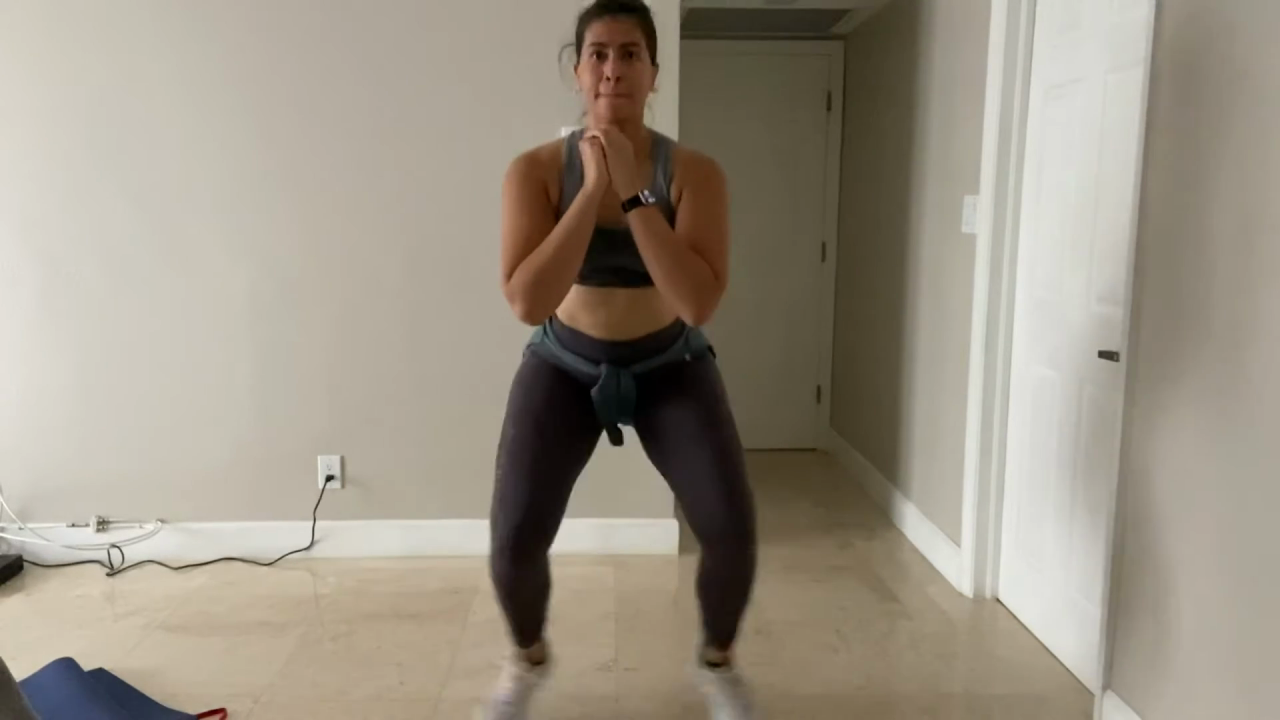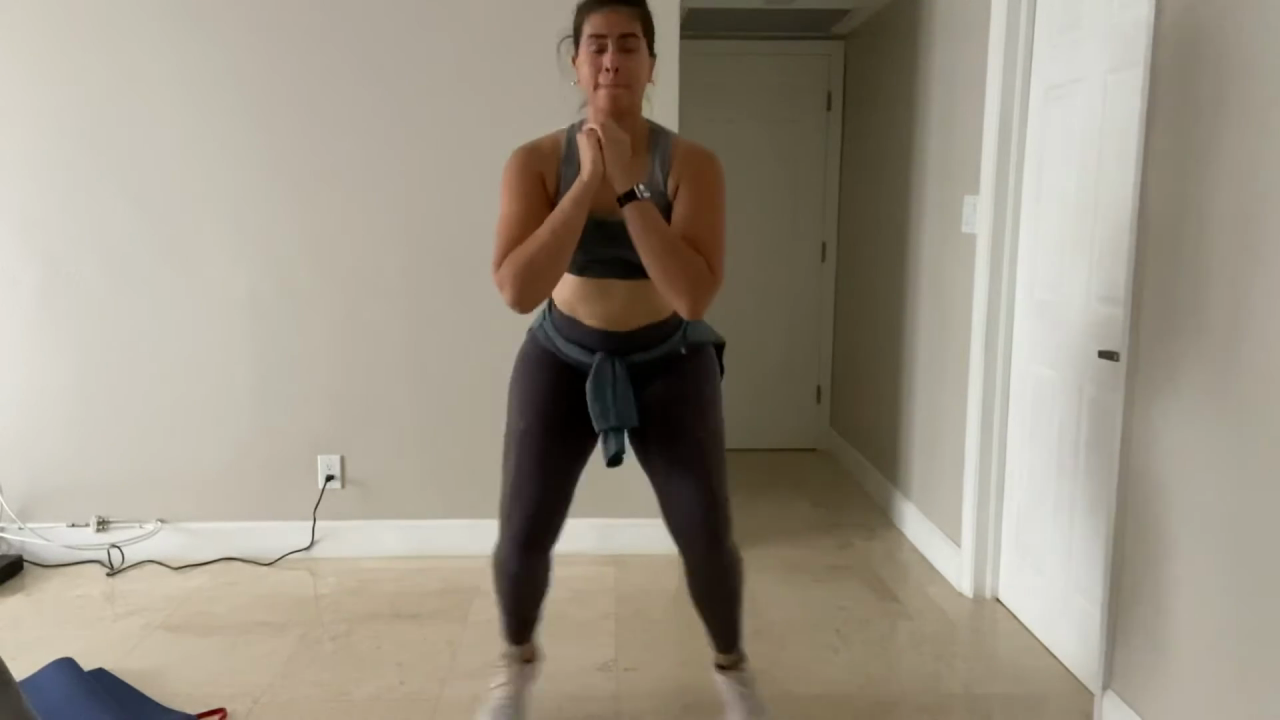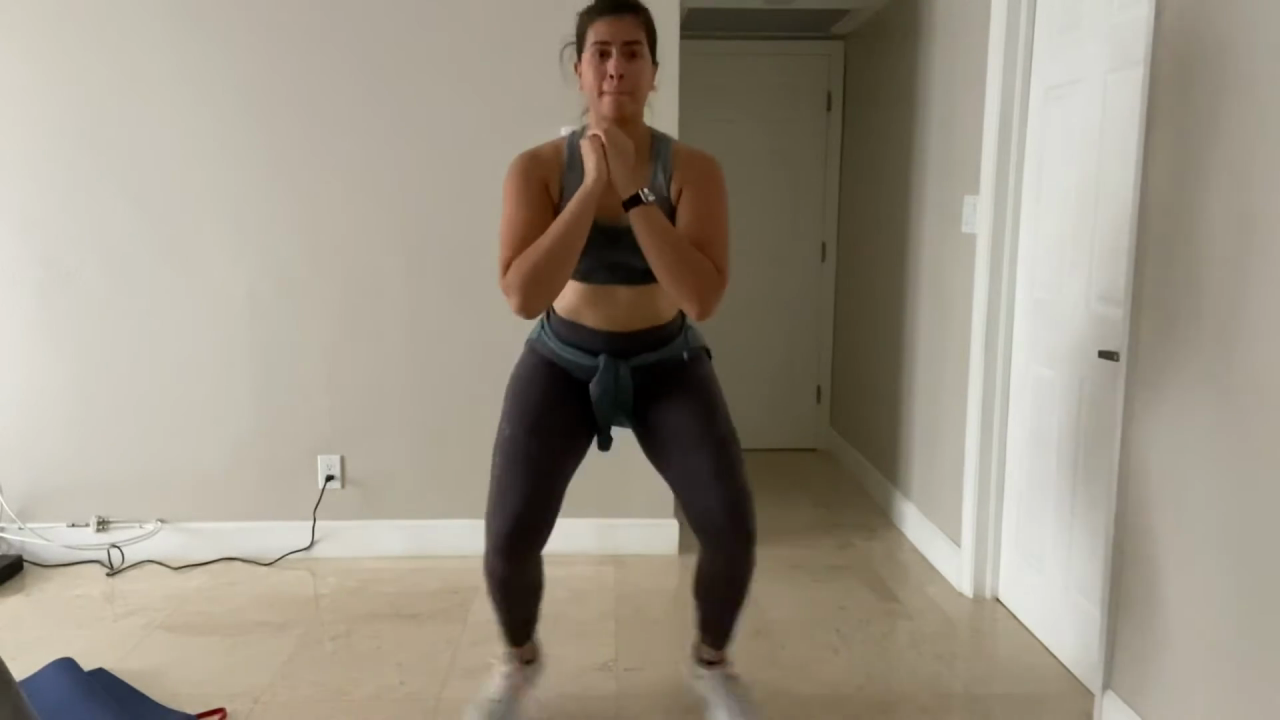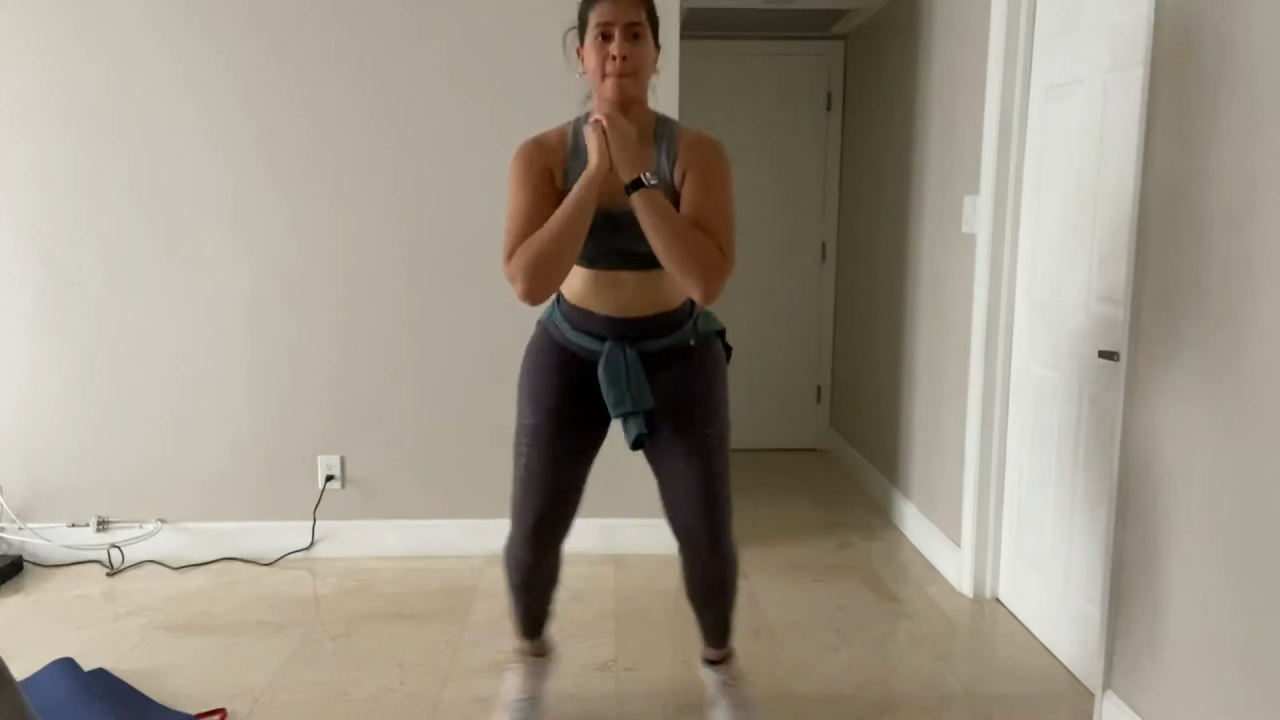
dt=0.4s
person 1, frame 1
left shoulder: (693, 172)
right shoulder: (534, 171)
left elbow: (700, 303)
right elbow: (527, 302)
left wrist: (633, 196)
right wrist: (591, 191)
left hip: (668, 370)
right hip: (565, 370)
left knee: (731, 528)
right knee: (517, 536)
left ankle: (717, 662)
right ankle: (527, 658)
person 1, frame 2
left shoulder: (690, 164)
right shoulder: (534, 162)
left elbow: (694, 296)
right elbow: (517, 291)
left wrist: (629, 189)
right wrist: (588, 183)
left hip: (666, 365)
right hip: (563, 364)
left knee: (704, 537)
right knee: (524, 535)
right ankle: (518, 659)
person 1, frame 3
left shoulder: (694, 169)
right shoulder: (536, 169)
left elbow: (702, 297)
right elbow: (523, 296)
left wrist: (635, 194)
right wrist: (593, 190)
left hip: (665, 368)
right hip: (563, 367)
left knee: (733, 525)
right knee: (511, 532)
left ankle: (711, 661)
right ankle: (518, 658)
person 1, frame 4
left shoulder: (697, 153)
right shoulder: (542, 155)
left elbow: (707, 280)
right elbow: (528, 283)
left wrist: (636, 182)
right wrist: (595, 175)
left hip: (673, 356)
right hip: (572, 353)
left knee: (704, 528)
right knee: (535, 526)
left ankle: (718, 658)
right ankle: (531, 654)
